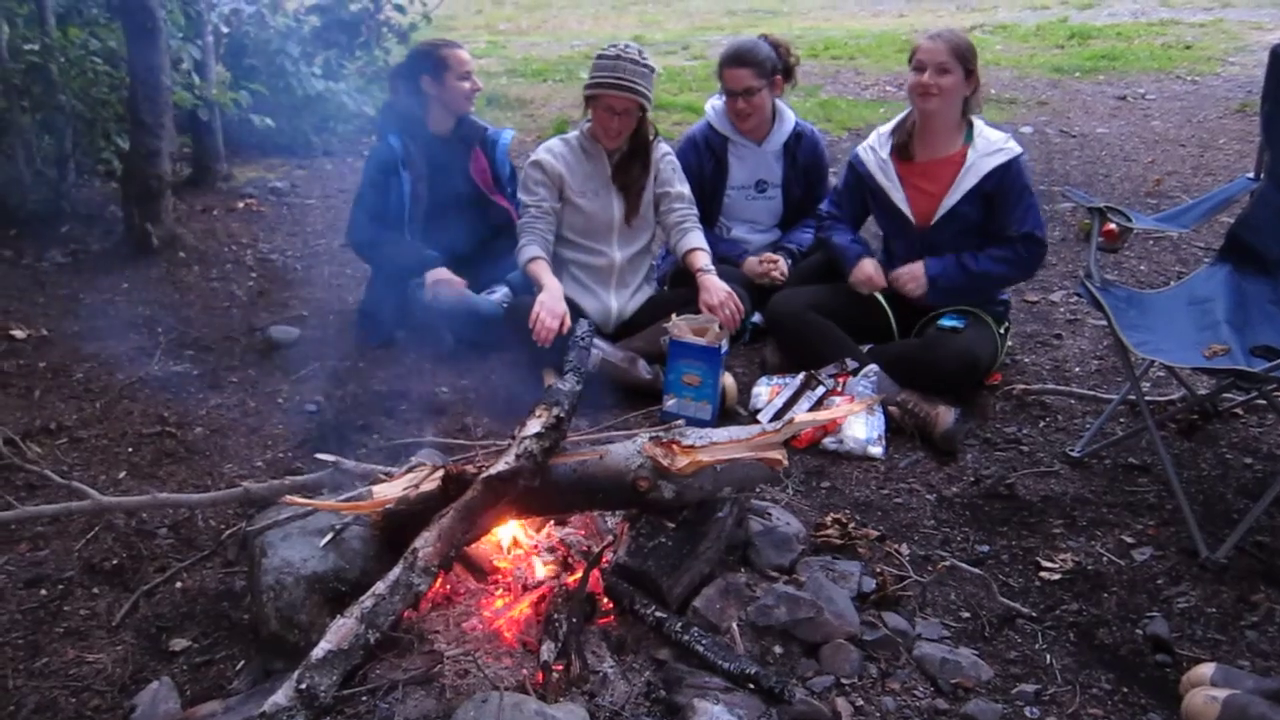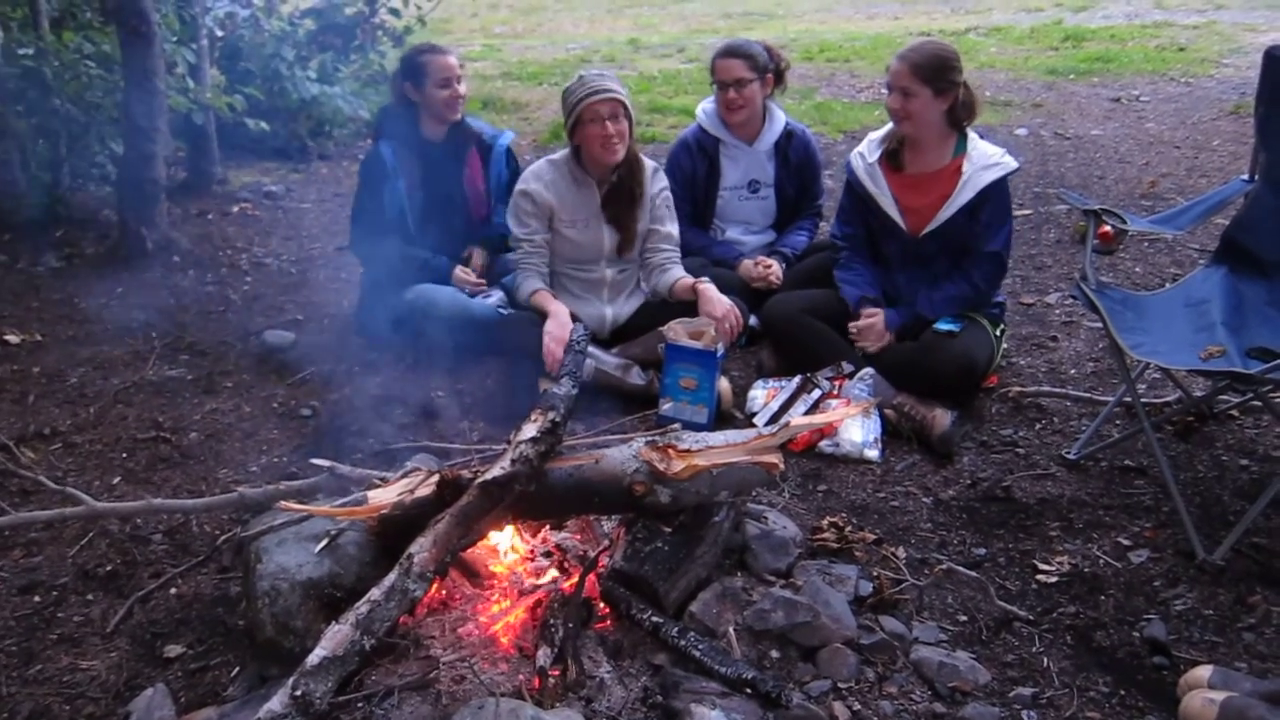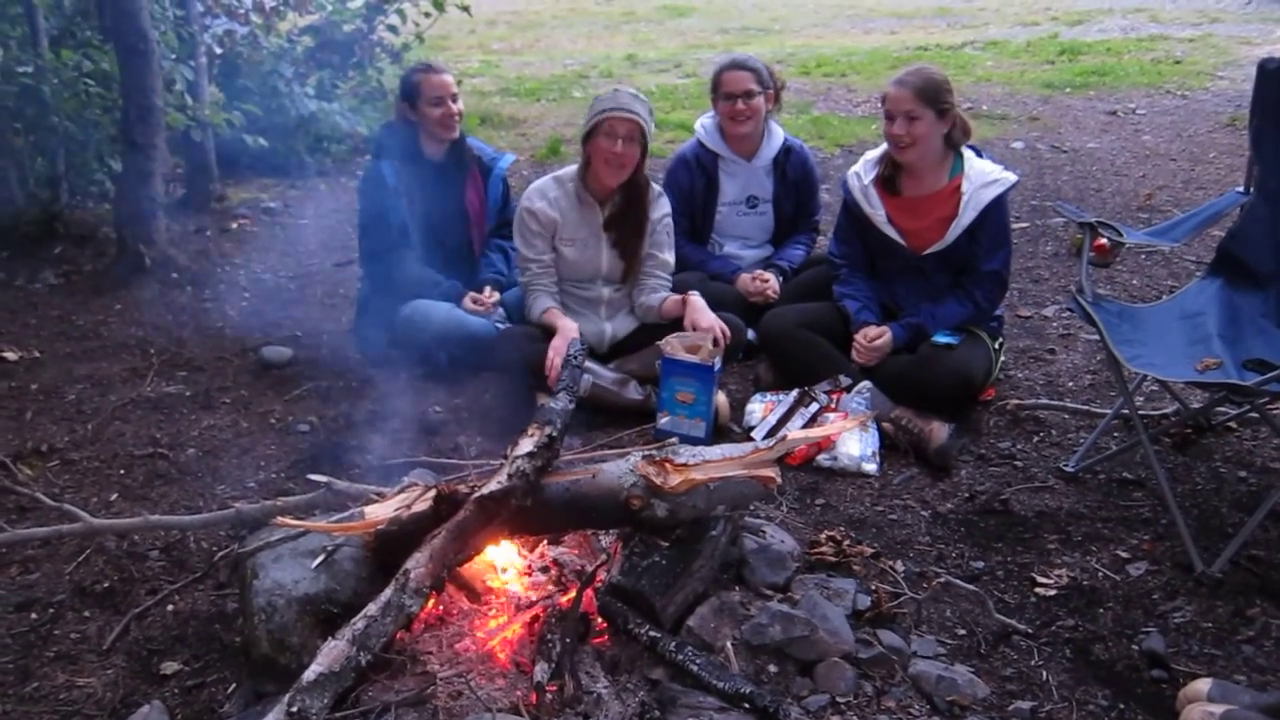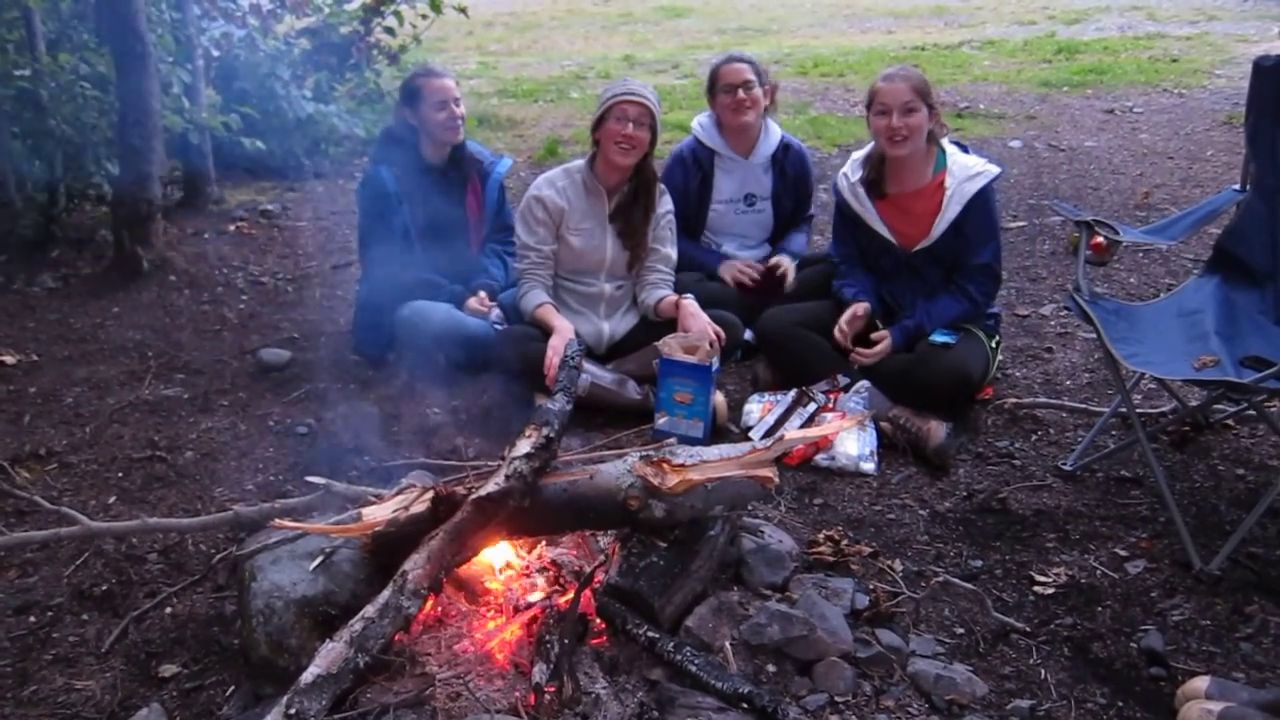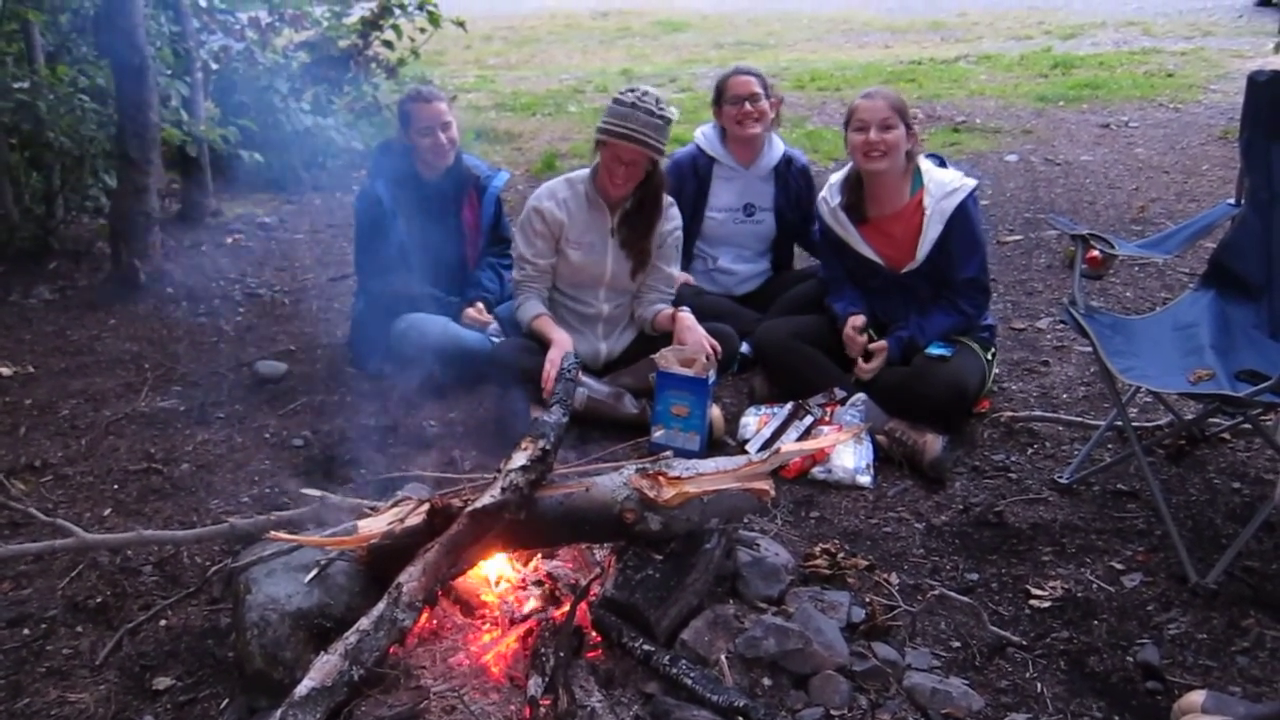
dt=1s
person 1, frame 1
left shoulder: (996, 161)
right shoulder: (878, 151)
left elbow: (1026, 254)
right elbow: (834, 217)
left wrist: (939, 271)
right wrist: (854, 257)
left hip: (965, 309)
right hip: (891, 299)
left knee: (958, 360)
right knee: (785, 308)
left ankle: (836, 361)
right ankle: (904, 400)
person 1, frame 2
left shoulder: (983, 173)
right shoulder: (868, 160)
left elbow: (982, 274)
right elbow: (850, 248)
left wrist: (900, 320)
right wrist: (864, 309)
left hip: (956, 311)
right hip: (881, 304)
left knee: (957, 363)
right knee: (780, 313)
left ankle: (825, 366)
right ankle: (900, 403)
person 1, frame 3
left shoulder: (983, 190)
right shoulder: (865, 180)
left elbow: (983, 289)
right elbow: (849, 265)
left wrist: (902, 334)
right wrist: (863, 323)
left hip: (956, 324)
right hip: (879, 316)
left knee: (952, 375)
right knee: (777, 327)
left ankle: (831, 382)
right ankle: (893, 413)
person 1, frame 4
left shoulder: (968, 184)
right shoulder: (854, 181)
left elbow: (978, 284)
right elbow: (849, 262)
left wrist: (902, 335)
right wrist: (859, 303)
left hip: (952, 322)
right hip: (878, 314)
left knee: (950, 374)
right knee: (774, 326)
left ankle: (826, 379)
right ankle: (893, 413)
person 1, frame 5
left shoulder: (950, 198)
right shoulder: (835, 201)
left elbow: (968, 298)
right elbow: (838, 280)
left wrist: (897, 346)
right wrist: (852, 318)
left hip: (946, 333)
right hip: (872, 330)
left knee: (947, 387)
right knee: (771, 340)
left ankle: (827, 393)
right ankle: (891, 427)
person 2, frame 1
left shoulder: (657, 156)
right shoulder: (552, 158)
left elbow: (682, 222)
right elbow: (533, 237)
left wrist: (705, 274)
right wrist: (551, 288)
left hip: (637, 306)
right hip: (575, 308)
left knee: (732, 301)
right knee: (523, 316)
right ankle: (651, 373)
person 2, frame 2
left shoulder: (650, 177)
right shoulder: (538, 183)
left elbow: (662, 265)
right elbow: (529, 272)
left wrist: (701, 288)
right wrist: (555, 310)
left hip: (631, 316)
right hip: (569, 318)
left knee: (727, 315)
left ankle: (589, 367)
right ankle: (648, 379)
person 2, frame 3
left shoulder: (653, 201)
right shoulder: (543, 199)
left elbow: (650, 293)
right elbow: (539, 291)
left wrist: (689, 301)
right wrist: (564, 325)
left hip: (629, 335)
right hip: (568, 335)
left knee: (729, 331)
right knee: (512, 344)
left ankle: (584, 383)
right ankle: (651, 396)
person 2, frame 4
left shoulder: (657, 199)
right shoulder: (550, 191)
left elbow: (653, 285)
right elbow: (532, 284)
left wrist: (683, 304)
right wrist: (560, 326)
left hip: (628, 335)
right hip: (567, 335)
left knee: (725, 329)
right knee: (511, 344)
left ankle: (579, 383)
right ankle: (651, 396)
person 2, frame 5
left shoulder: (665, 214)
right shoulder: (551, 202)
left elbow: (651, 302)
right elbow: (529, 294)
left wrist: (680, 318)
right wrist: (558, 338)
left hip: (628, 349)
right hip: (564, 347)
left knee: (722, 342)
right knee: (508, 358)
left ankle: (574, 396)
right ankle: (646, 409)
person 3, frame 1
left shoulder: (485, 141)
right shoulder: (393, 153)
left elbow: (515, 207)
right elbow: (364, 232)
right wrist: (423, 266)
left hip: (492, 269)
right hip: (429, 279)
right knee: (440, 304)
person 3, frame 2
left shoulder: (484, 142)
right shoulder: (385, 160)
right elbow: (368, 242)
left wrist: (487, 245)
right wrist: (441, 271)
left hip: (477, 267)
right hip: (417, 279)
right knee: (425, 305)
person 3, frame 3
left shoulder: (483, 163)
right shoulder: (383, 177)
left elbow: (505, 232)
right elbow: (380, 261)
left wrist: (493, 282)
right wrist: (452, 295)
left hip: (479, 291)
right hip: (415, 299)
right knee: (419, 321)
person 3, frame 4
left shoulder: (483, 166)
right shoulder: (383, 181)
left elbow: (502, 237)
right elbow: (384, 266)
left wrist: (485, 288)
right wrist: (456, 299)
left hip: (476, 295)
right hip: (413, 302)
right knee: (418, 322)
person 3, frame 5
left shoulder: (480, 180)
right shoulder: (380, 196)
left elbow: (498, 251)
right elbow: (381, 281)
left wrist: (481, 301)
right wrist: (454, 310)
left hip: (473, 308)
right hip: (408, 315)
right knee: (414, 335)
person 4, frame 1
left shoulder: (806, 141)
right shoulder: (698, 142)
left elbow: (814, 214)
left wrist: (786, 257)
right wrist: (741, 261)
left hip: (777, 261)
right hip: (718, 263)
person 4, frame 2
left shoulder: (797, 141)
right shoulder: (691, 146)
left elbow: (808, 214)
right elbow: (679, 226)
left wrist: (780, 260)
right wrist: (736, 263)
left hip: (774, 260)
right hip: (718, 263)
right knee: (688, 272)
person 4, frame 3
left shoulder: (795, 156)
right shoulder: (689, 161)
left elbow: (805, 229)
right elbow: (676, 240)
left wrist: (777, 273)
right wrist: (734, 277)
left hip: (773, 274)
right hip: (716, 277)
right knee: (683, 286)
left ankle: (754, 327)
person 4, frame 4
left shoulder: (791, 154)
right shoulder: (688, 158)
left elbow: (800, 220)
left wrist: (788, 255)
right wrist: (718, 264)
left hip: (770, 275)
right hip: (710, 280)
left knee: (834, 269)
right knee: (679, 288)
person 4, frame 5
left shoulder: (793, 166)
right shoulder: (688, 165)
left elbow: (807, 226)
left hip: (764, 289)
right hip: (703, 292)
right knee: (676, 300)
left ankle: (751, 344)
